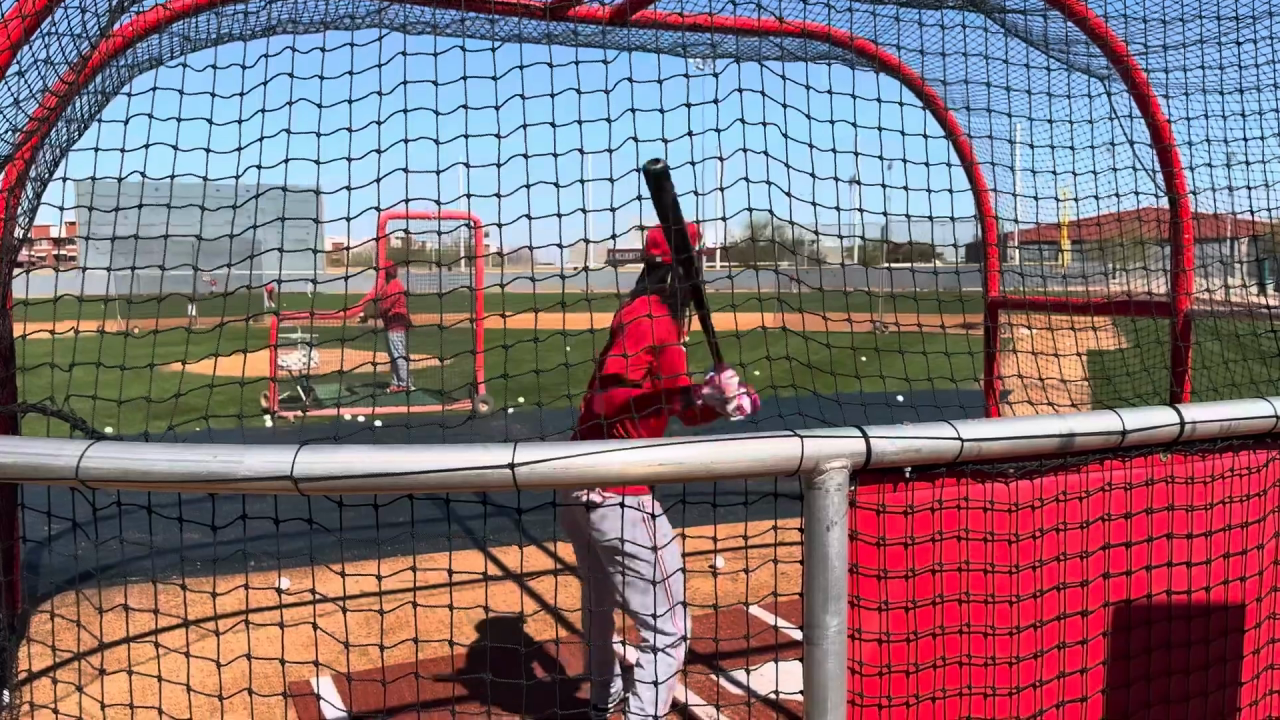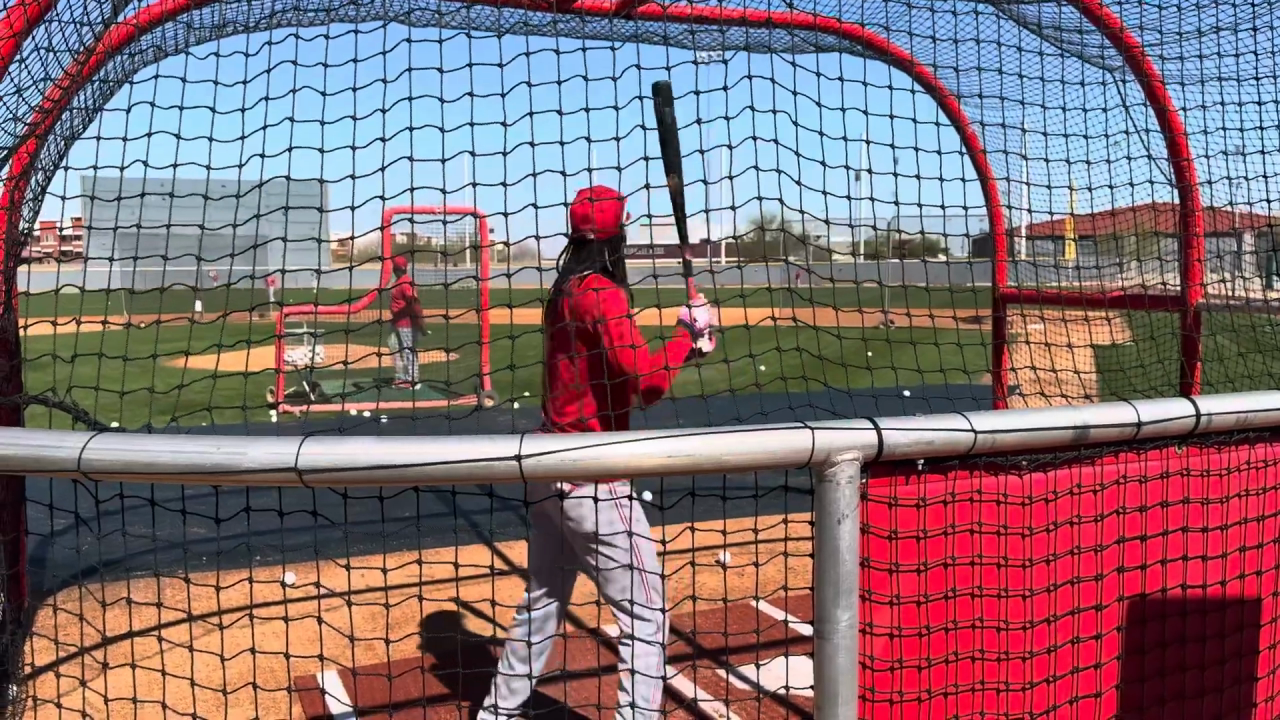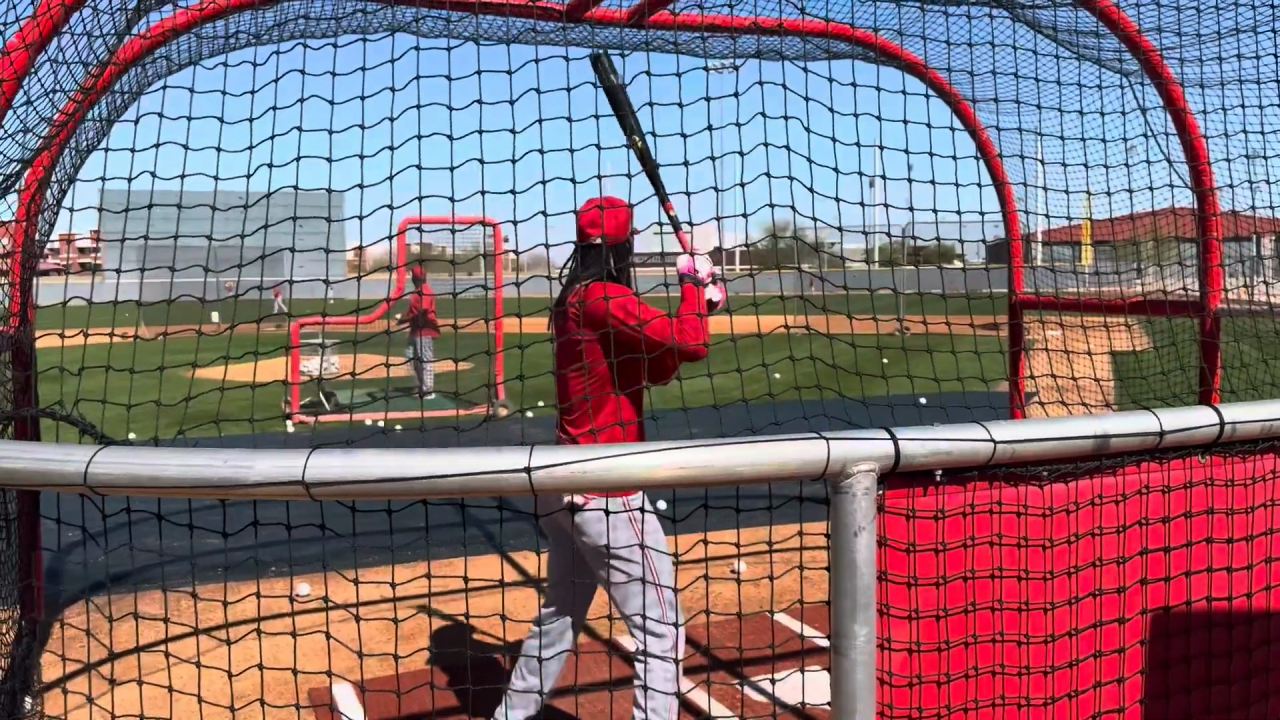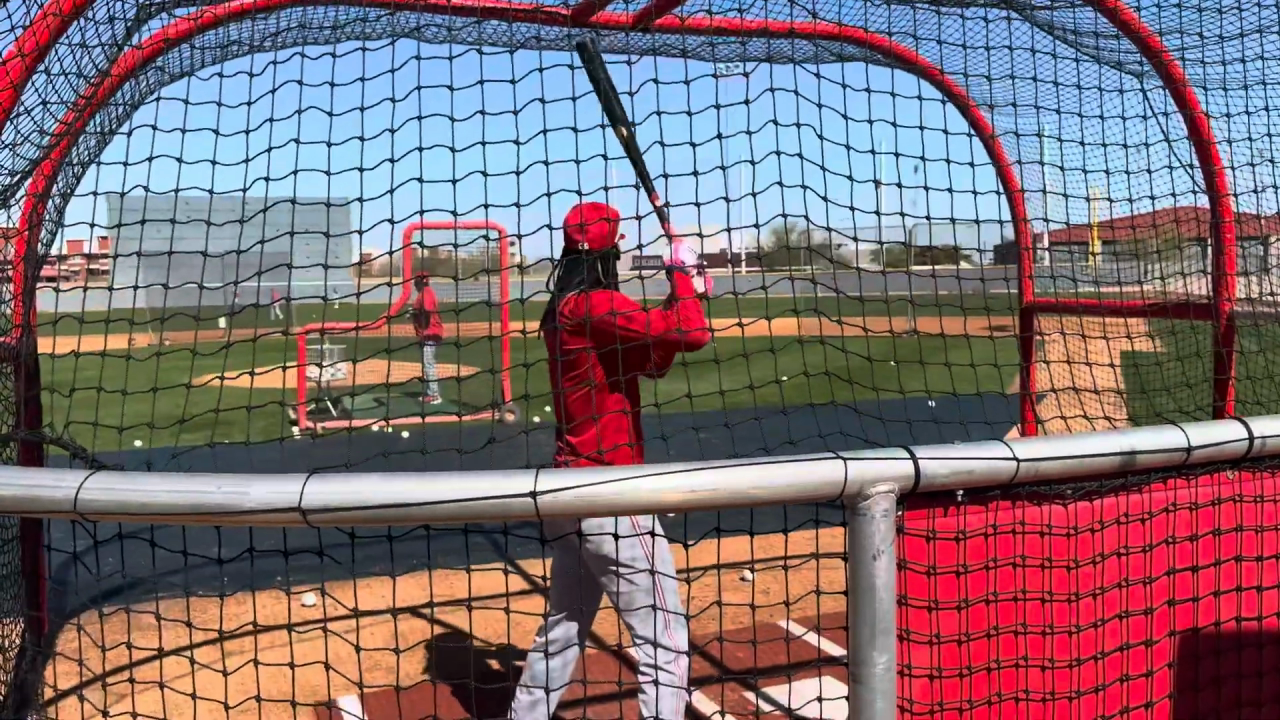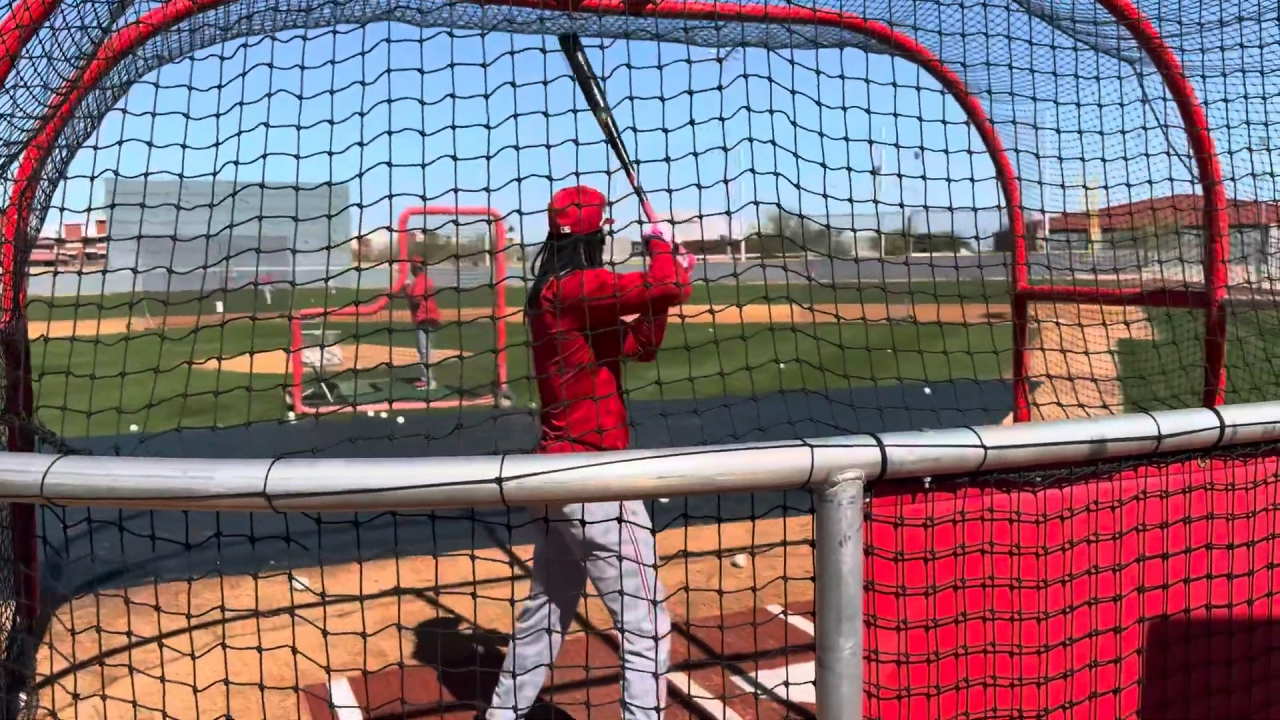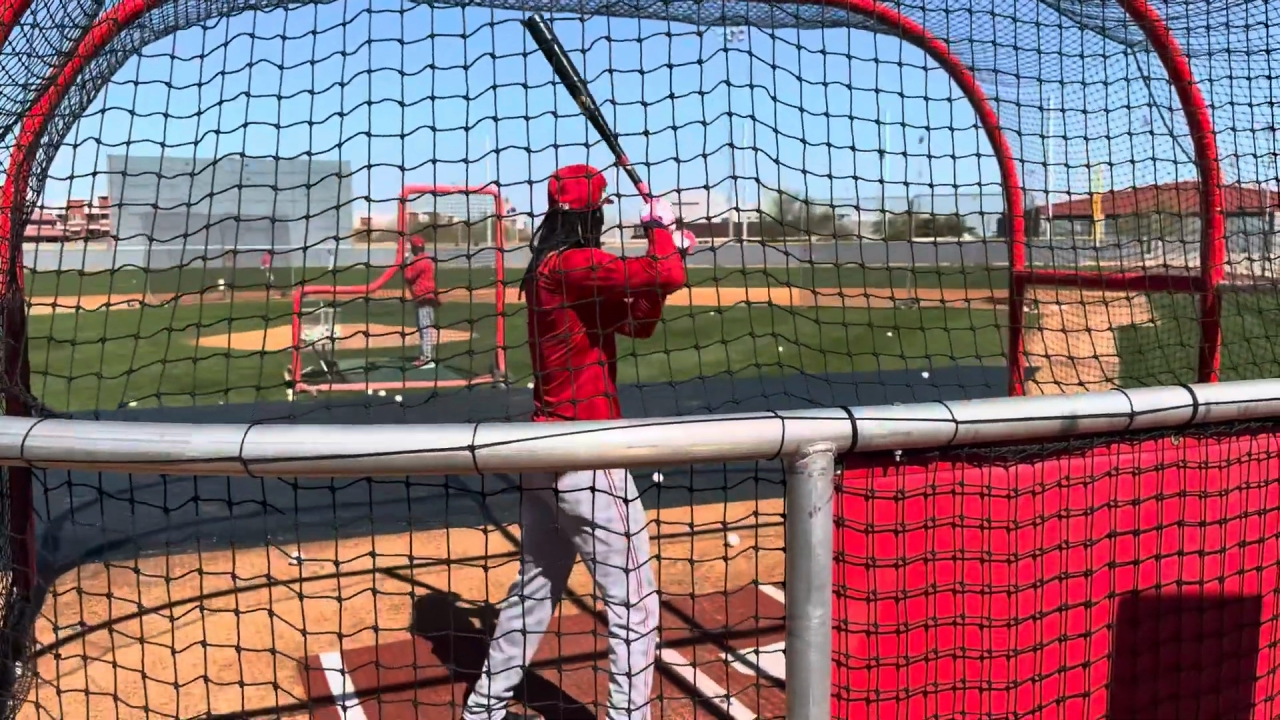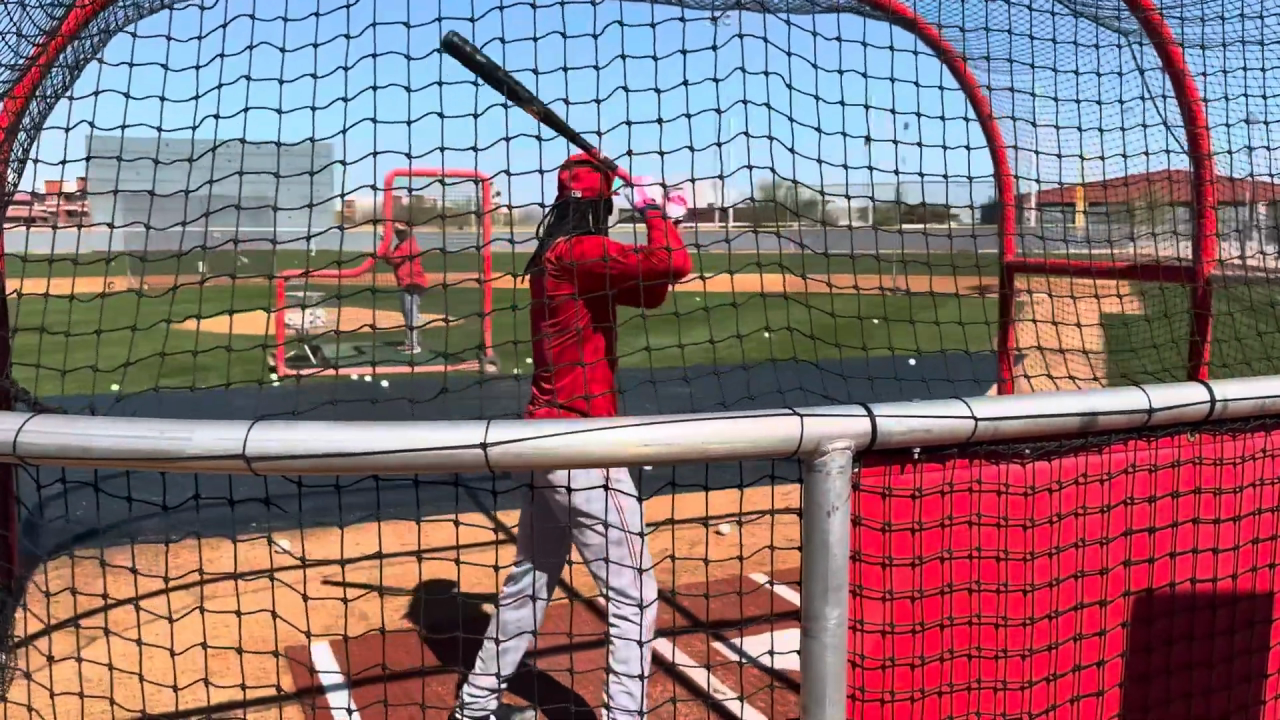
dt=0.7s
person 1, frame 1
left shoulder: (664, 321)
right shoulder: (647, 317)
left elbow: (688, 411)
right elbow: (607, 401)
left wrist: (718, 398)
right wrist: (685, 392)
left hip: (582, 484)
right hip: (615, 491)
left knee: (600, 599)
right knee: (666, 627)
person 1, frame 2
left shoulder: (566, 293)
right shoulder: (601, 295)
right elbow: (647, 384)
left wrist: (683, 345)
right wrist: (687, 333)
right hip: (591, 480)
left knee: (543, 602)
right knee: (646, 616)
person 1, frame 3
left shoulder: (575, 300)
right shoulder: (605, 298)
left elbow: (657, 369)
right elbow: (691, 344)
left wrist: (697, 302)
right wrist: (691, 280)
left hip: (565, 487)
right hip: (604, 493)
left knee: (558, 616)
right knee: (662, 630)
person 1, frame 4
left shoulder: (564, 309)
right shoulder: (597, 305)
left elbow: (652, 360)
right elbow: (693, 334)
left wrist: (680, 296)
right wrist: (680, 271)
left knee: (563, 629)
right knee: (665, 640)
person 1, frame 5
left shoulder: (551, 293)
right shoulder: (579, 286)
left elbow: (641, 345)
right elbow: (673, 289)
left wrist: (663, 272)
right wrist: (658, 244)
left knee: (545, 613)
right knee: (647, 628)
person 1, frame 6
left shoulder: (551, 269)
right shoulder: (573, 265)
left elbow: (638, 321)
right elbow: (668, 278)
left wrist: (665, 248)
right wrist: (659, 226)
left knee: (534, 588)
right knee: (634, 602)
person 1, frame 7
left shoulder: (558, 257)
right shoulder: (579, 251)
left elbow: (652, 290)
right elbow: (675, 265)
left wrist: (668, 218)
right wrist: (653, 210)
left knee: (530, 579)
right knee: (634, 595)
